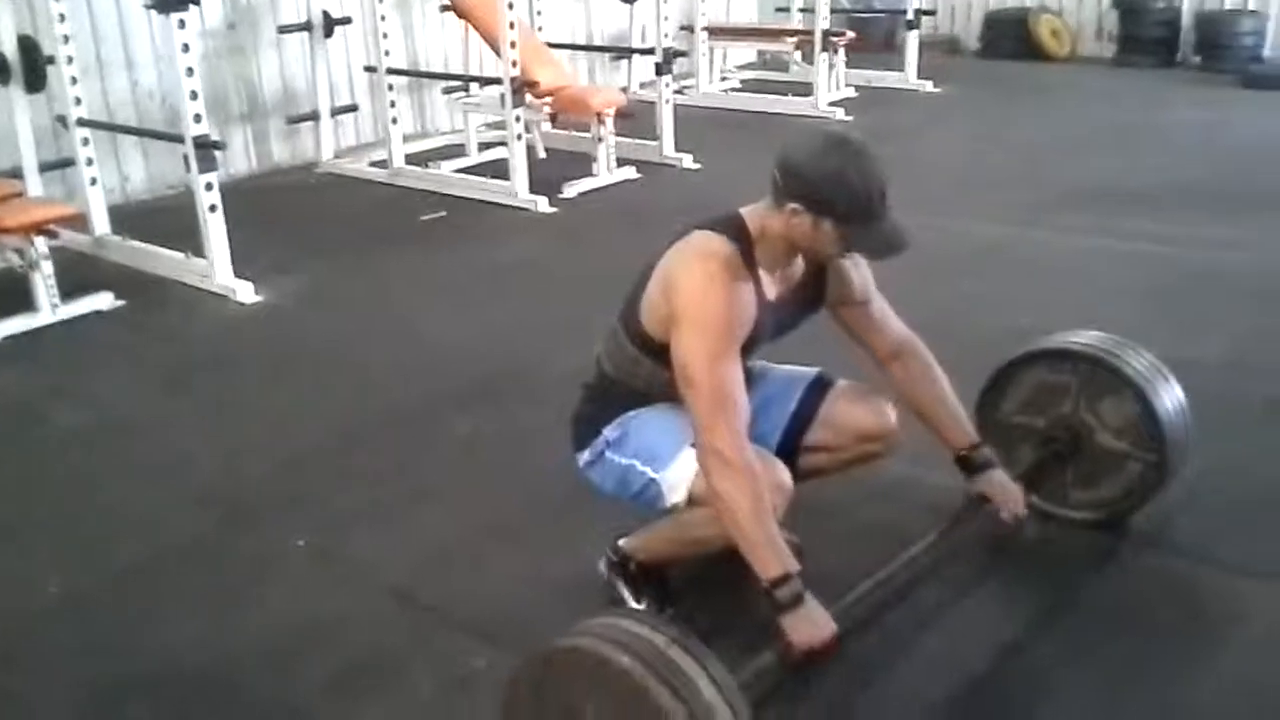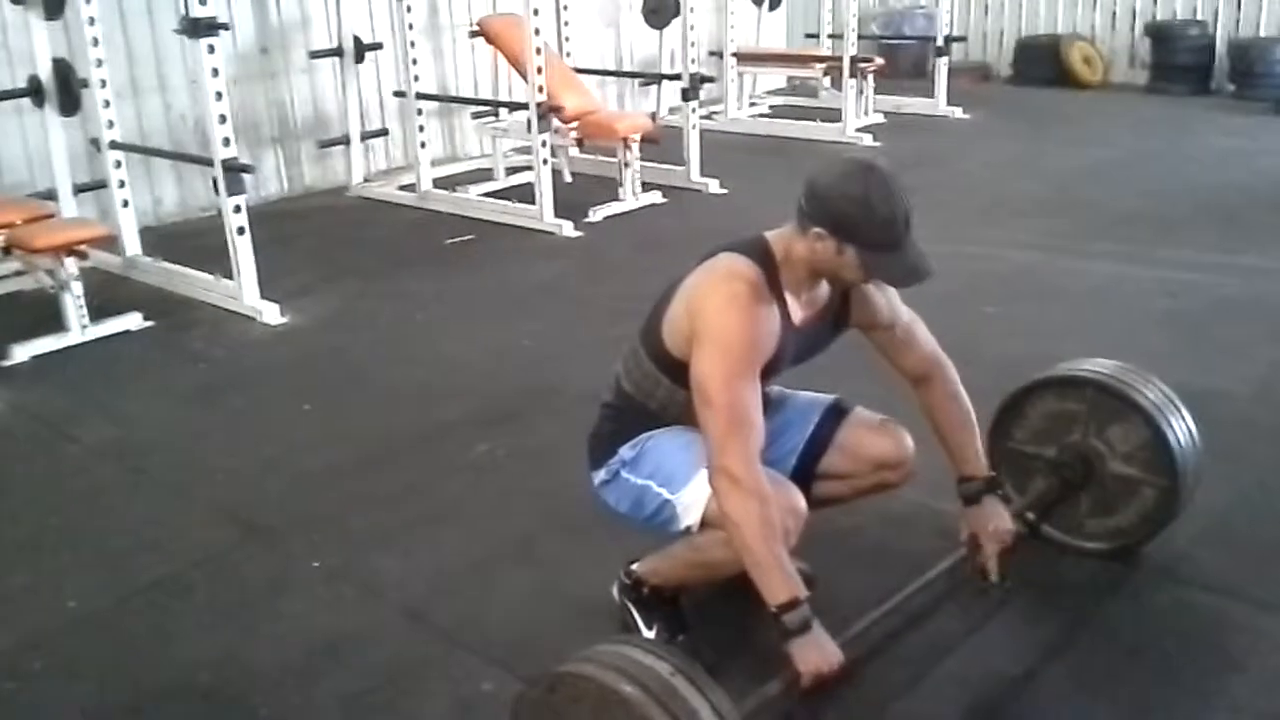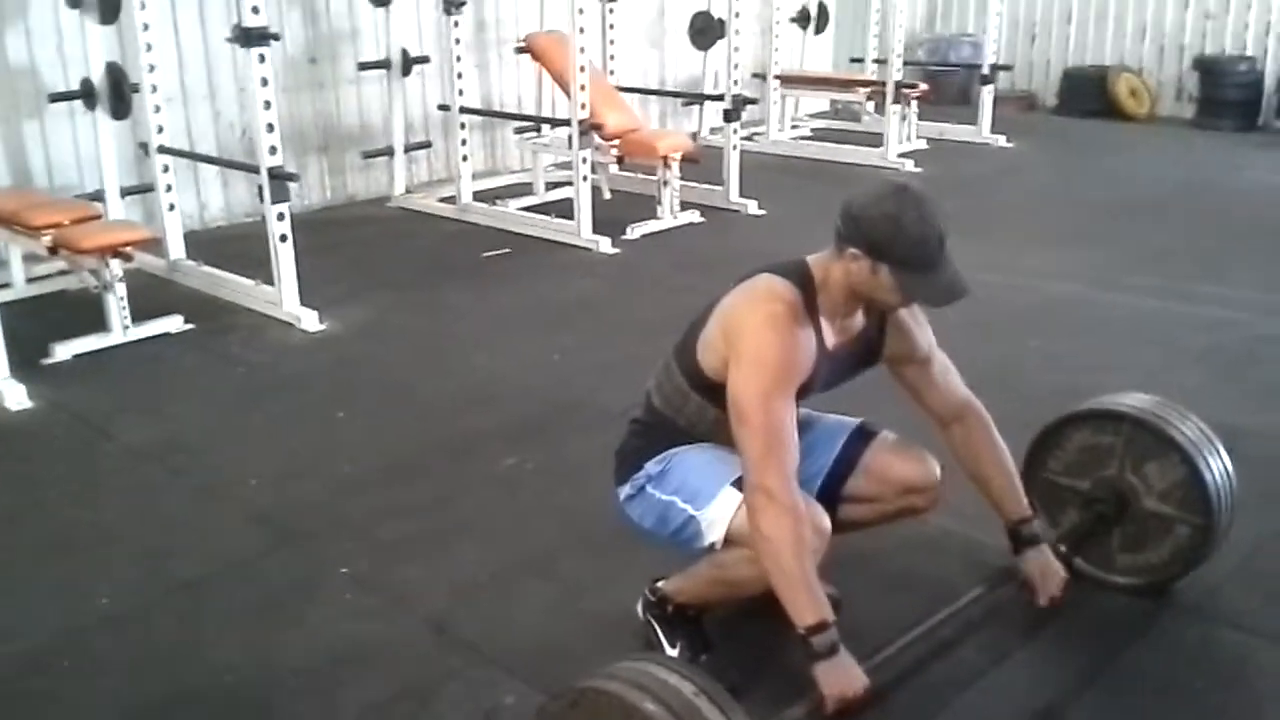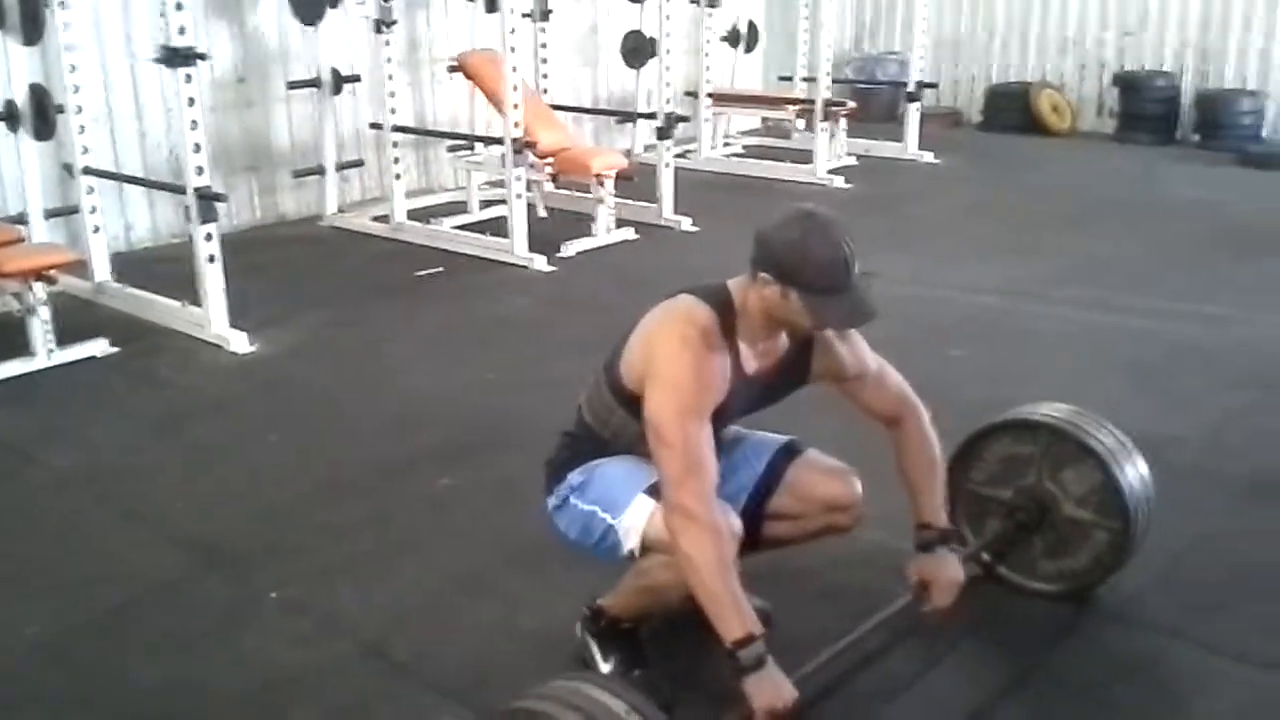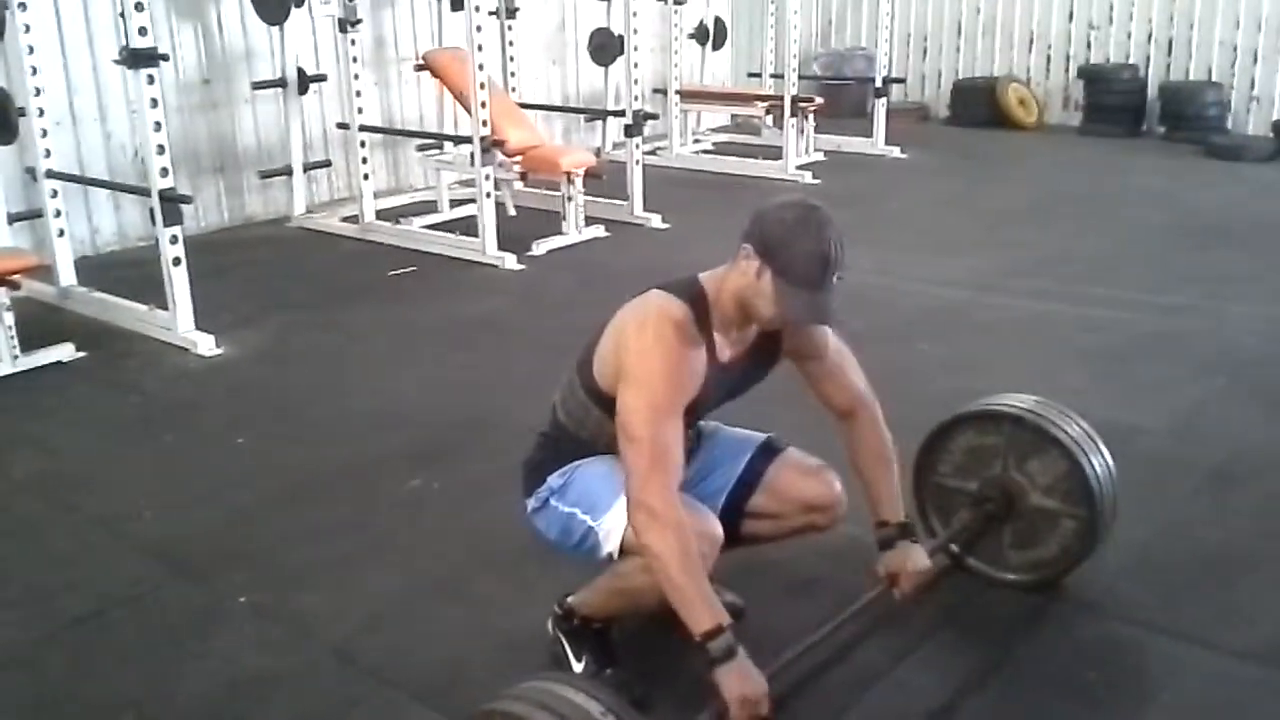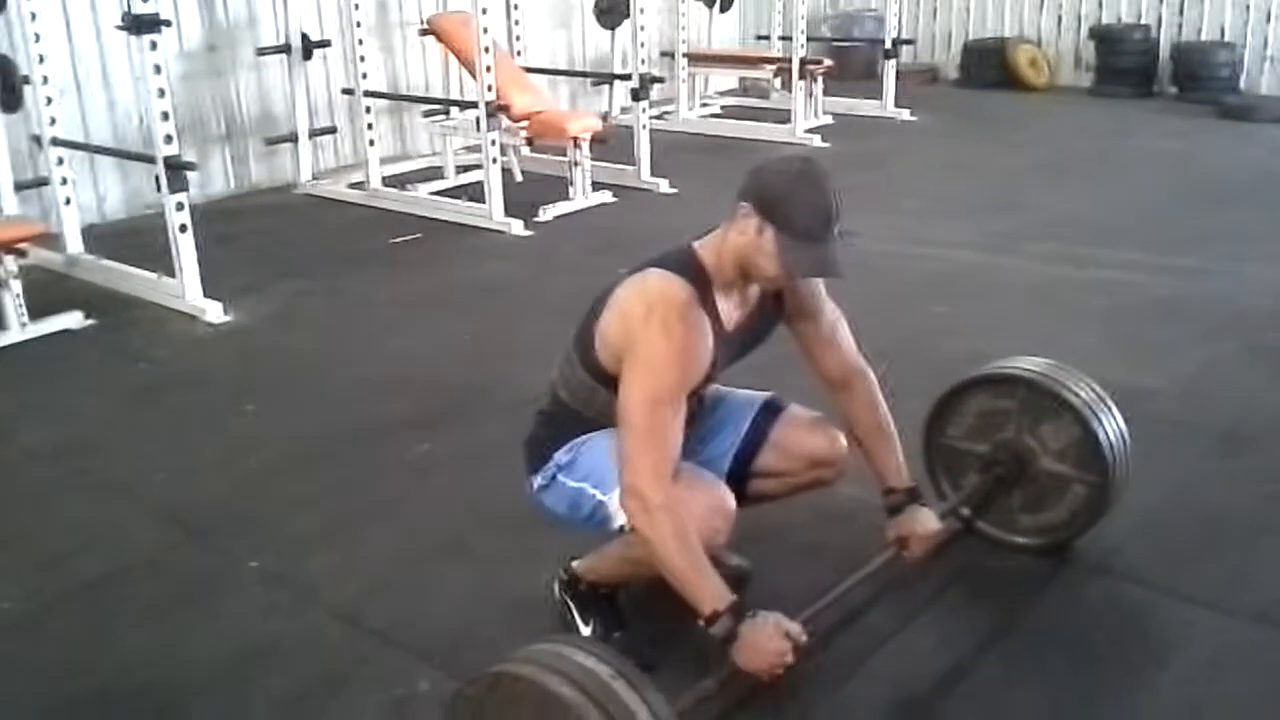
dt=0.7s
person 1, frame 1
left shoulder: (831, 261)
right shoulder: (714, 278)
left elbow: (900, 353)
right elbow: (723, 452)
left wrist: (979, 462)
right wrist: (791, 597)
right hip: (624, 424)
left knee: (874, 424)
right knee: (765, 490)
left ankle: (746, 520)
right ankle: (632, 558)
person 1, frame 2
left shoulder: (854, 283)
right shoulder: (737, 301)
left elbow: (932, 372)
right elbow: (735, 474)
left wrist: (980, 492)
right wrist: (798, 623)
left hip: (737, 415)
right hip: (639, 445)
left knee: (890, 454)
right knee: (780, 513)
left ankle: (760, 547)
right ankle: (645, 583)
person 1, frame 3
left shoulder: (890, 315)
right shoulder: (774, 322)
left elbow: (960, 415)
right elbow: (770, 492)
left wrist: (1028, 537)
right wrist: (825, 647)
left hip: (764, 436)
right hip: (664, 461)
left knee: (917, 480)
right knee: (803, 532)
left ankle: (784, 570)
right ankle: (669, 601)
person 1, frame 4
left shoulder: (823, 337)
right shoulder: (690, 342)
left elbow: (906, 416)
right elbow: (689, 510)
left wrist: (937, 540)
right wrist: (752, 659)
left hip: (695, 451)
right hip: (595, 474)
left knee: (840, 498)
right knee: (712, 537)
left ankle: (716, 585)
right ankle: (607, 619)
person 1, frame 5
left shoulder: (792, 316)
right shoulder: (665, 334)
left elbow: (858, 410)
right elbow: (652, 507)
left wrist: (896, 533)
right wrist: (723, 651)
right hip: (571, 474)
left knee: (821, 498)
right knee: (693, 538)
left ankle: (681, 579)
right ankle: (578, 617)
person 1, frame 6
left shoulder: (787, 278)
right shoulder: (670, 312)
left elbow: (850, 377)
right elbow: (646, 495)
left wrist: (903, 498)
right wrist: (733, 625)
right hip: (575, 449)
left knee: (825, 450)
right knee: (708, 514)
left ankle: (689, 547)
right ankle: (584, 580)
